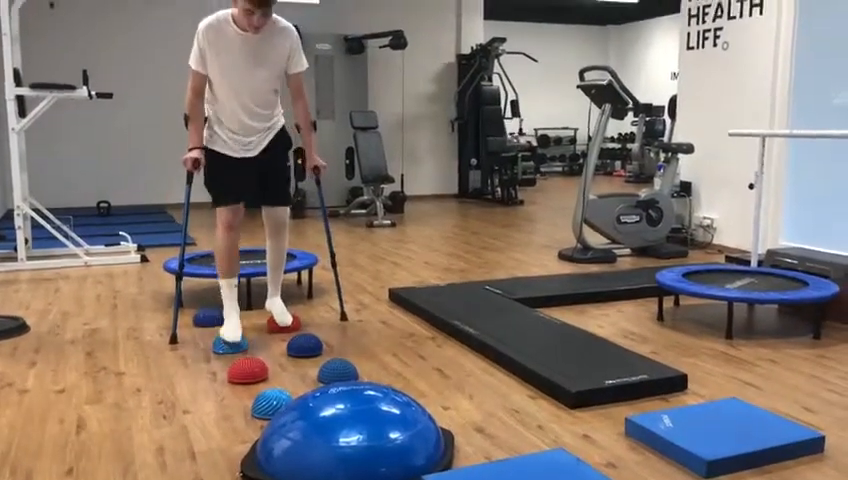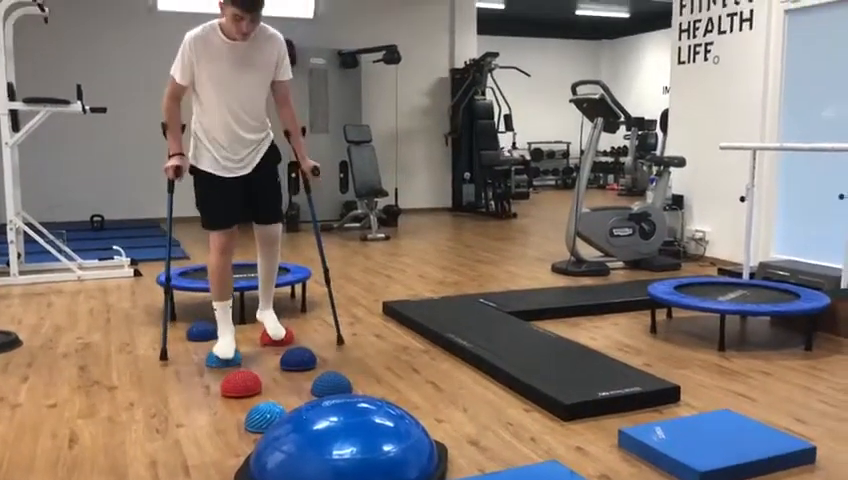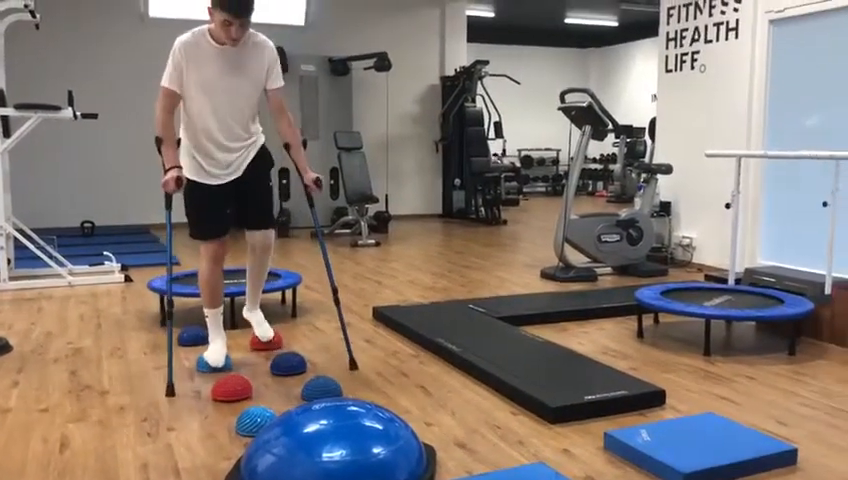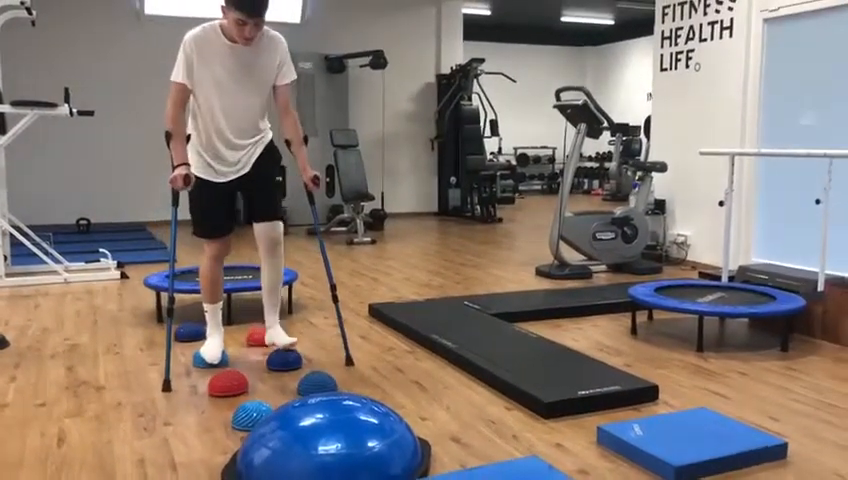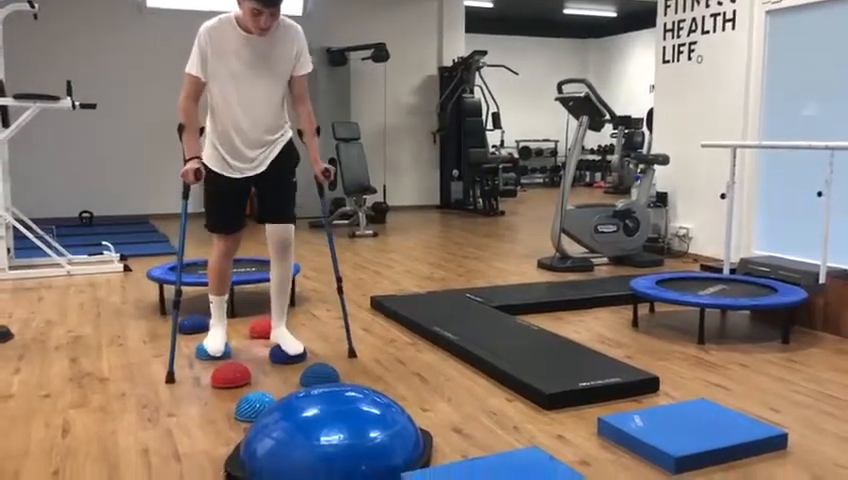
dt=0.4s
person 1, frame 1
left shoulder: (286, 34)
right shoulder: (210, 30)
left elbow: (298, 95)
right elbow: (196, 92)
left wrist: (310, 151)
right wrist: (195, 145)
left hip: (271, 138)
right hip: (222, 141)
left knee: (278, 219)
right knee: (228, 220)
left ankle: (274, 297)
right ankle: (230, 312)
person 1, frame 2
left shoulder: (274, 42)
right shoulder: (197, 41)
left elbow: (284, 103)
right elbow: (172, 99)
left wrist: (303, 155)
right wrist: (175, 152)
left hip: (260, 153)
right hip: (211, 159)
left knee: (271, 235)
right knee: (222, 242)
left ankle: (266, 308)
right ankle: (225, 329)
person 1, frame 3
left shoulder: (264, 49)
right shoulder: (186, 47)
left elbow: (280, 112)
right elbow: (166, 109)
left wrist: (304, 168)
right wrist: (172, 165)
left hip: (250, 157)
right hip: (201, 166)
left knee: (262, 240)
right knee: (213, 251)
left ankle: (252, 308)
right ankle: (216, 336)
person 1, frame 4
left shoulder: (275, 45)
right shoulder: (197, 42)
left elbow: (286, 109)
right elbow: (176, 106)
left wrist: (304, 165)
right wrist: (180, 162)
left hip: (258, 153)
right hip: (208, 161)
left knee: (272, 238)
right knee: (216, 248)
left ankle: (273, 326)
right ankle: (214, 332)
person 1, frame 5
left shoulder: (293, 35)
right shoulder: (212, 33)
left elbow: (301, 100)
right elbow: (190, 98)
left wrist: (316, 157)
right wrist: (192, 155)
left hip: (276, 152)
right hip: (223, 157)
left knee: (282, 240)
right knee: (225, 244)
left ankle: (279, 327)
right ankle: (217, 324)
